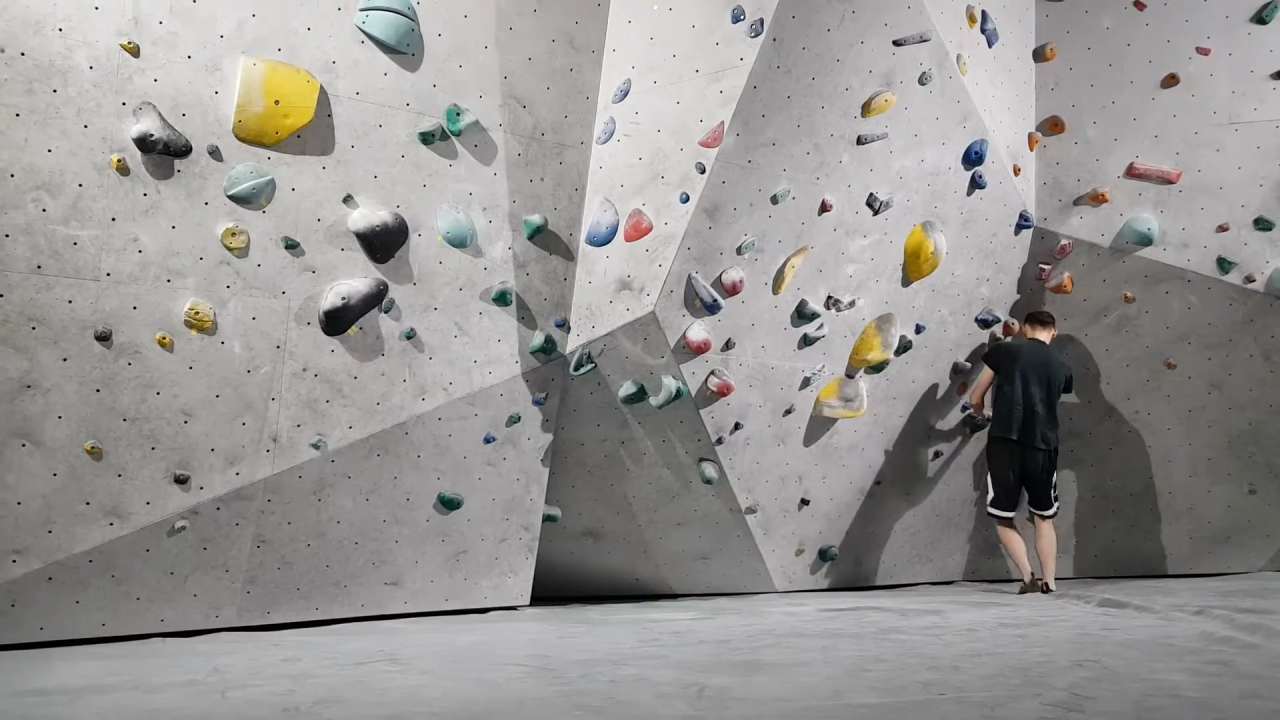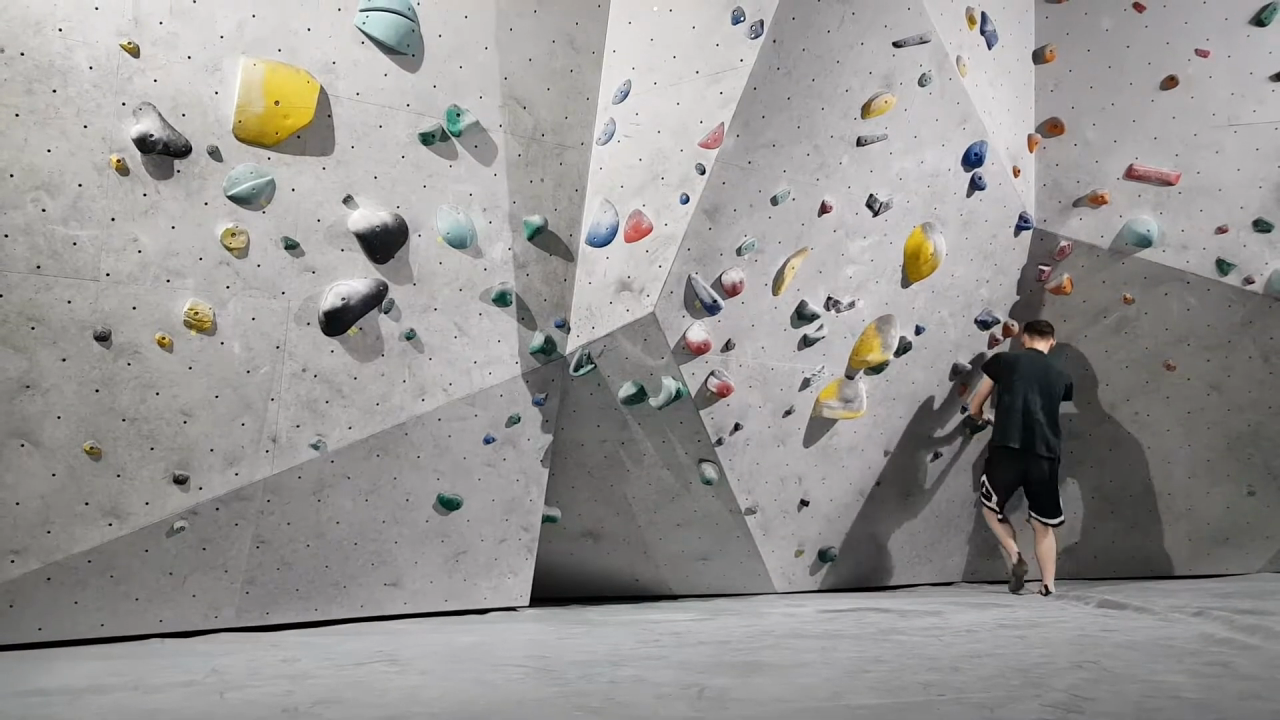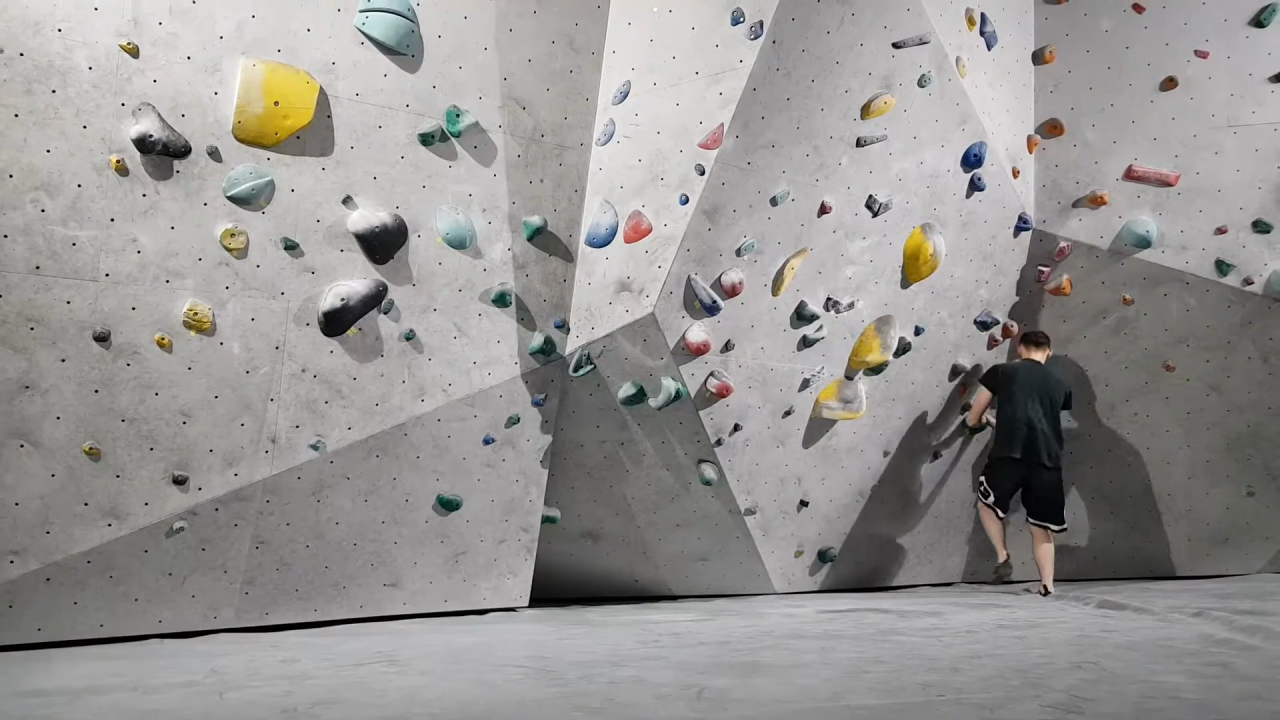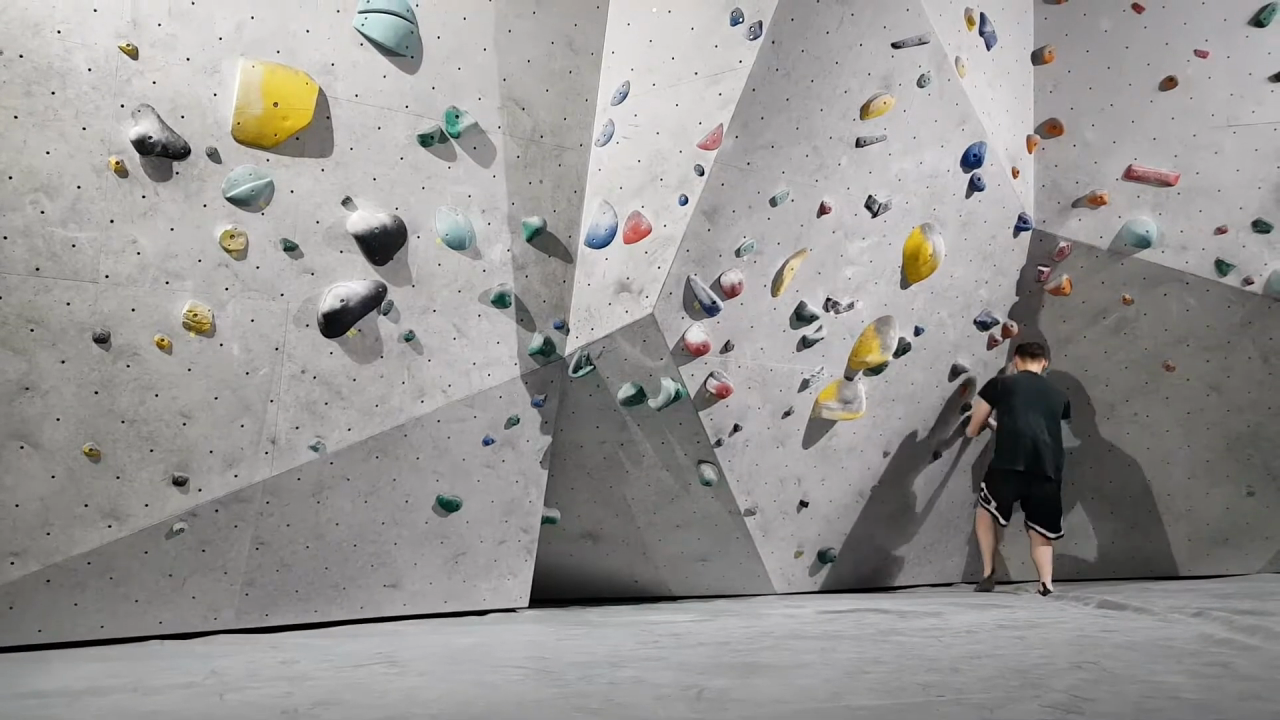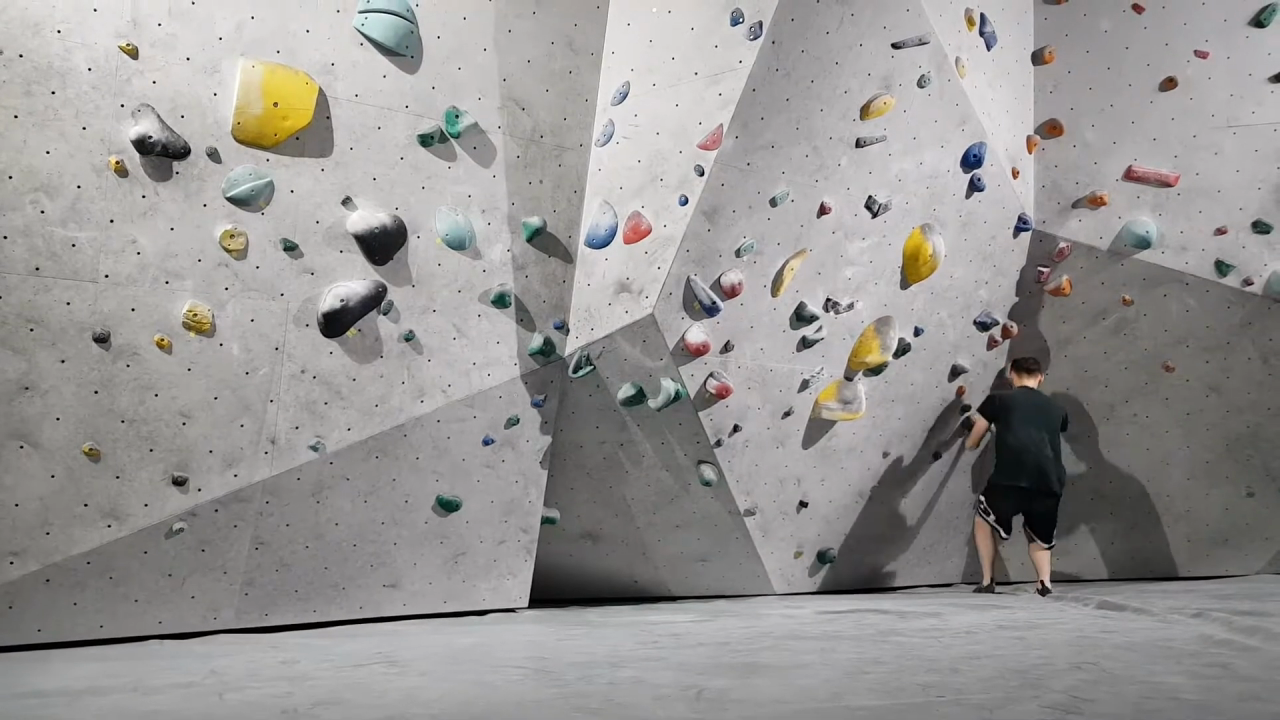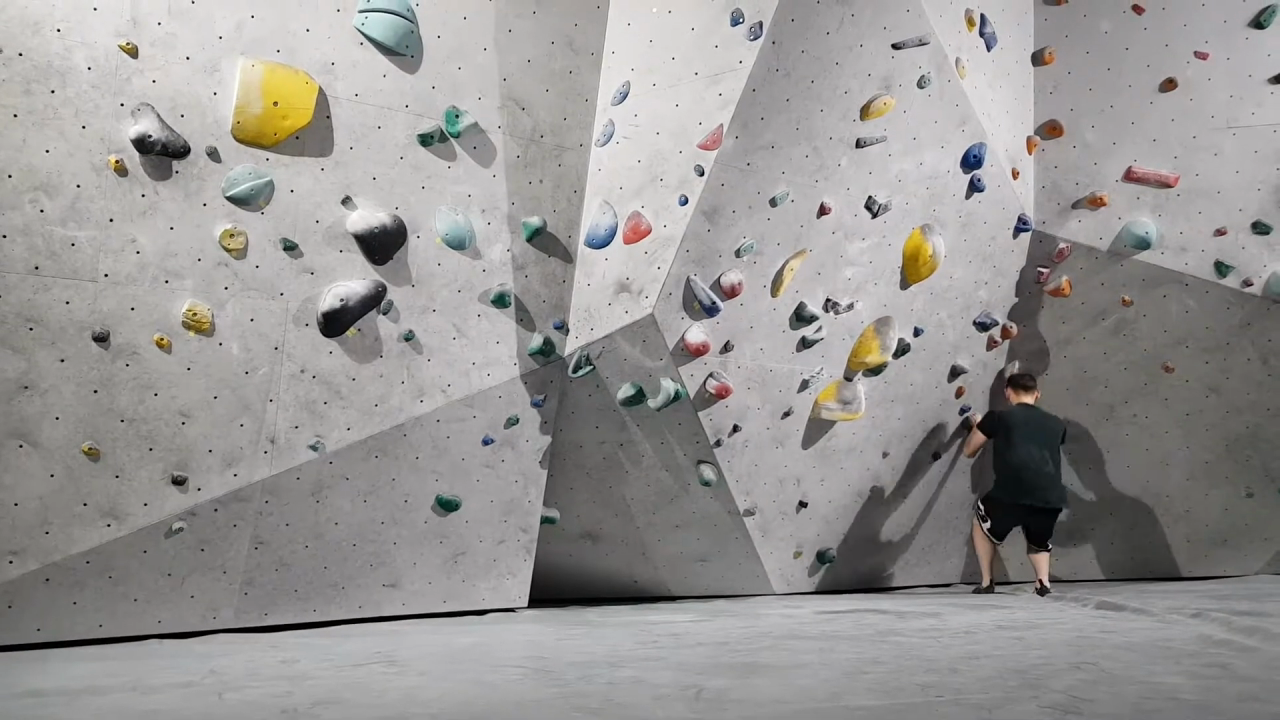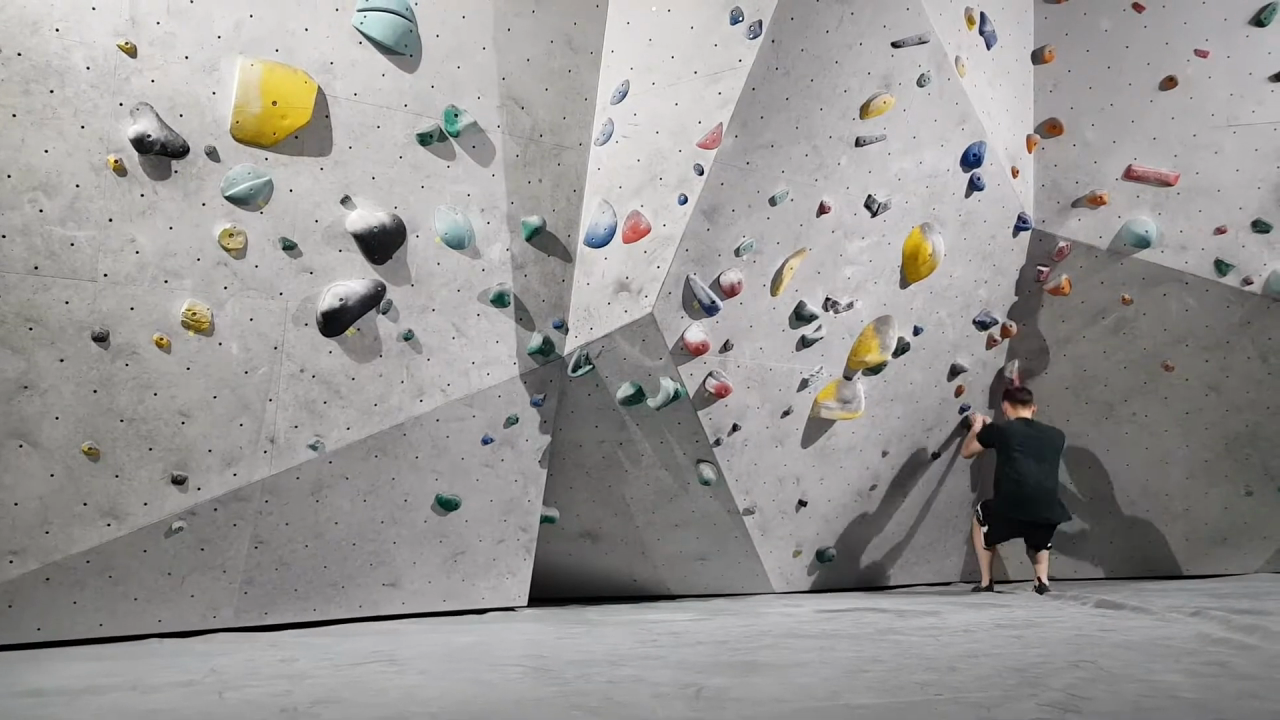
dt=0.1s
person 1, frame 1
left shoulder: (1003, 350)
right shoulder: (1063, 367)
left elbow: (976, 399)
left wrist: (981, 414)
left hip: (1006, 441)
right hip: (1044, 446)
left knee: (1003, 518)
right knee: (1043, 517)
left ankle: (1027, 577)
right ankle: (1049, 584)
person 1, frame 2
left shoulder: (1003, 361)
right shoulder: (1062, 376)
left elbow: (974, 407)
left wrist: (981, 418)
left hip: (1008, 449)
right hip: (1046, 454)
left knee: (991, 508)
right knee: (1043, 523)
left ankle: (1015, 557)
right ankle: (1049, 586)
person 1, frame 3
left shoulder: (1001, 371)
right shoulder: (1060, 385)
left elbow: (972, 421)
left wrist: (984, 421)
left hip: (1009, 456)
right hip: (1047, 461)
left knee: (986, 503)
right knee: (1041, 528)
left ankle: (1002, 557)
right ankle: (1047, 585)
person 1, frame 4
left shoulder: (1000, 384)
right shoulder: (1059, 395)
left elbow: (972, 431)
left wrist: (991, 424)
left hip: (1010, 467)
right hip: (1048, 471)
left knee: (985, 509)
right knee: (1039, 531)
left ankle: (988, 573)
right ankle: (1046, 584)
person 1, frame 5
left shoulder: (998, 400)
right shoulder: (1057, 409)
left elbow: (972, 444)
left wrist: (978, 418)
left hip: (1010, 481)
right hip: (1049, 485)
left knee: (982, 514)
right knee: (1038, 536)
left ankle: (987, 581)
right ankle: (1045, 582)
person 1, frame 6
left shoulder: (998, 417)
right shoulder: (1056, 423)
left elbow: (969, 451)
left wrist: (976, 425)
left hip: (1010, 496)
right hip: (1049, 500)
left knee: (981, 518)
right knee: (1037, 541)
left ankle: (986, 583)
right ankle: (1043, 582)
person 1, frame 7
left shoulder: (1000, 431)
right shoulder: (1056, 435)
left elbow: (966, 451)
left wrist: (977, 425)
left hip: (1011, 511)
right hip: (1048, 516)
left knee: (980, 516)
right knee: (1037, 538)
left ankle: (986, 582)
right ankle: (1042, 580)
